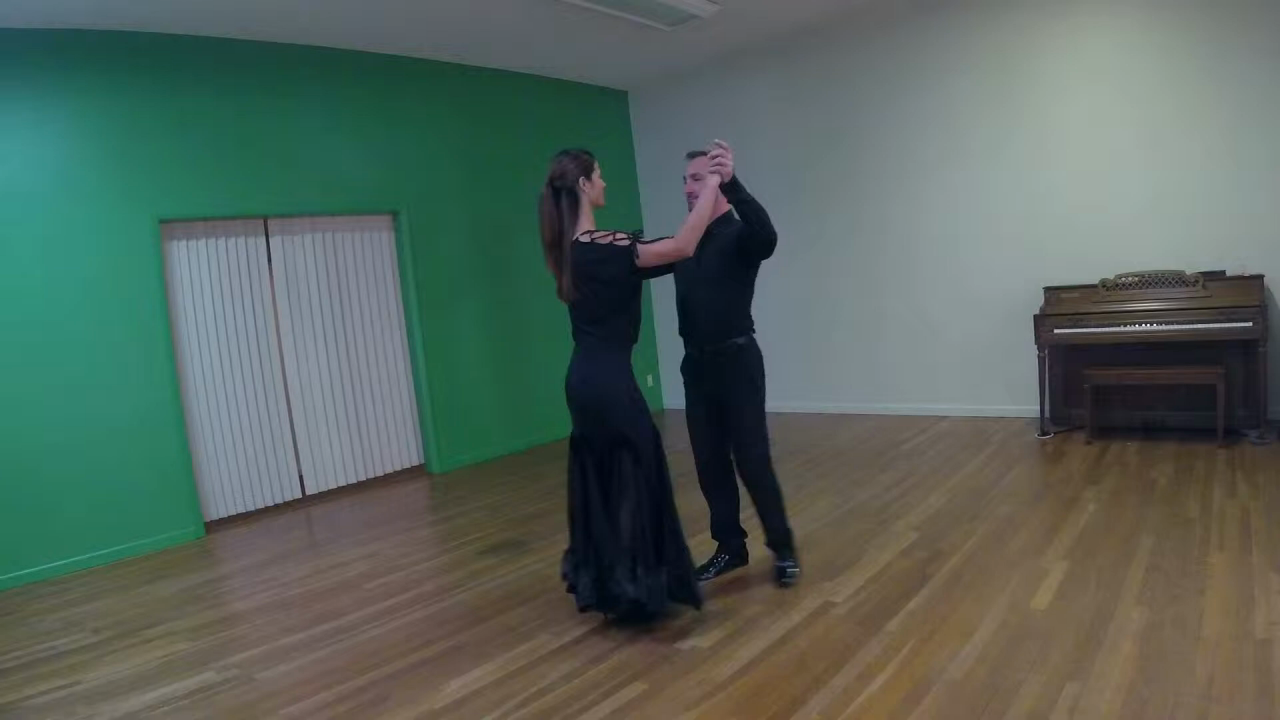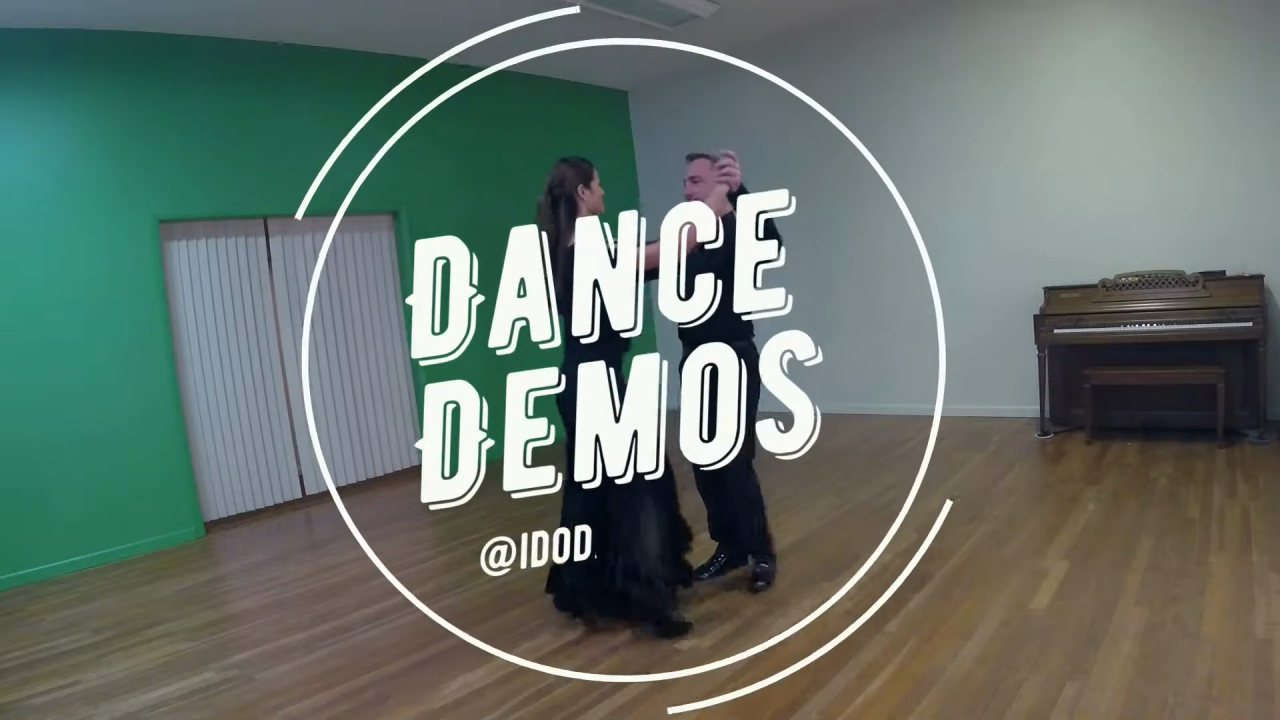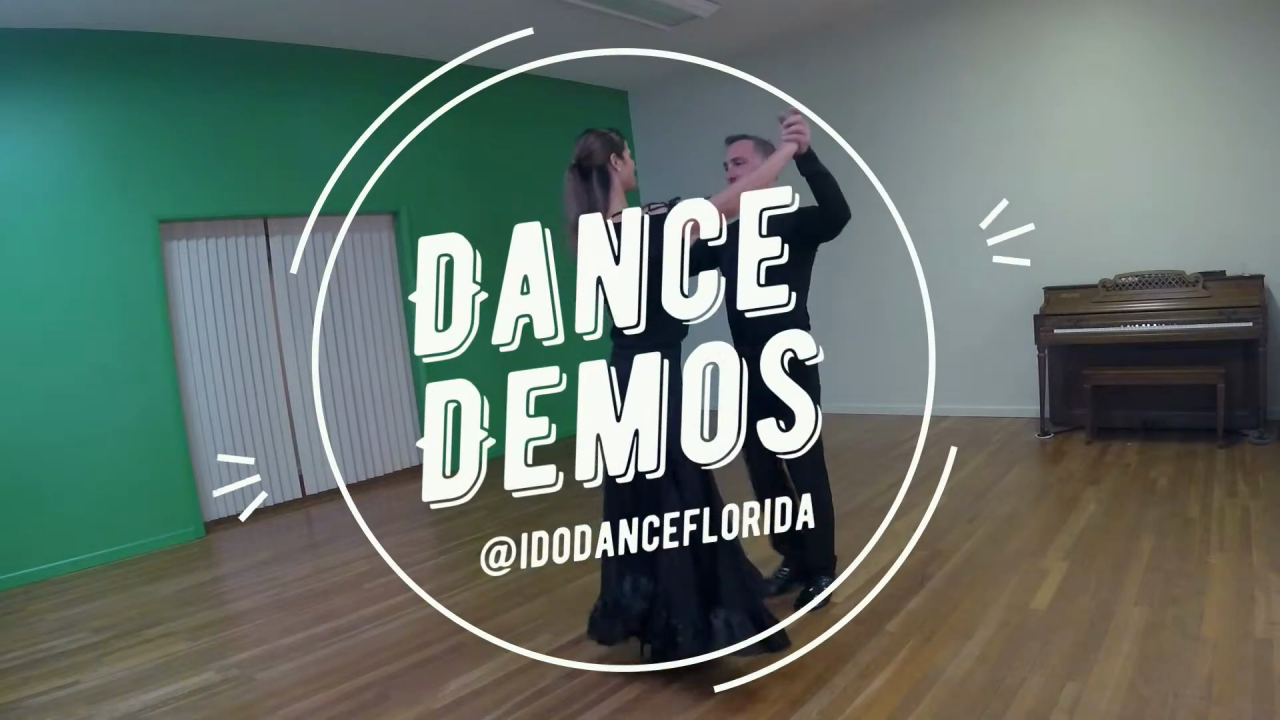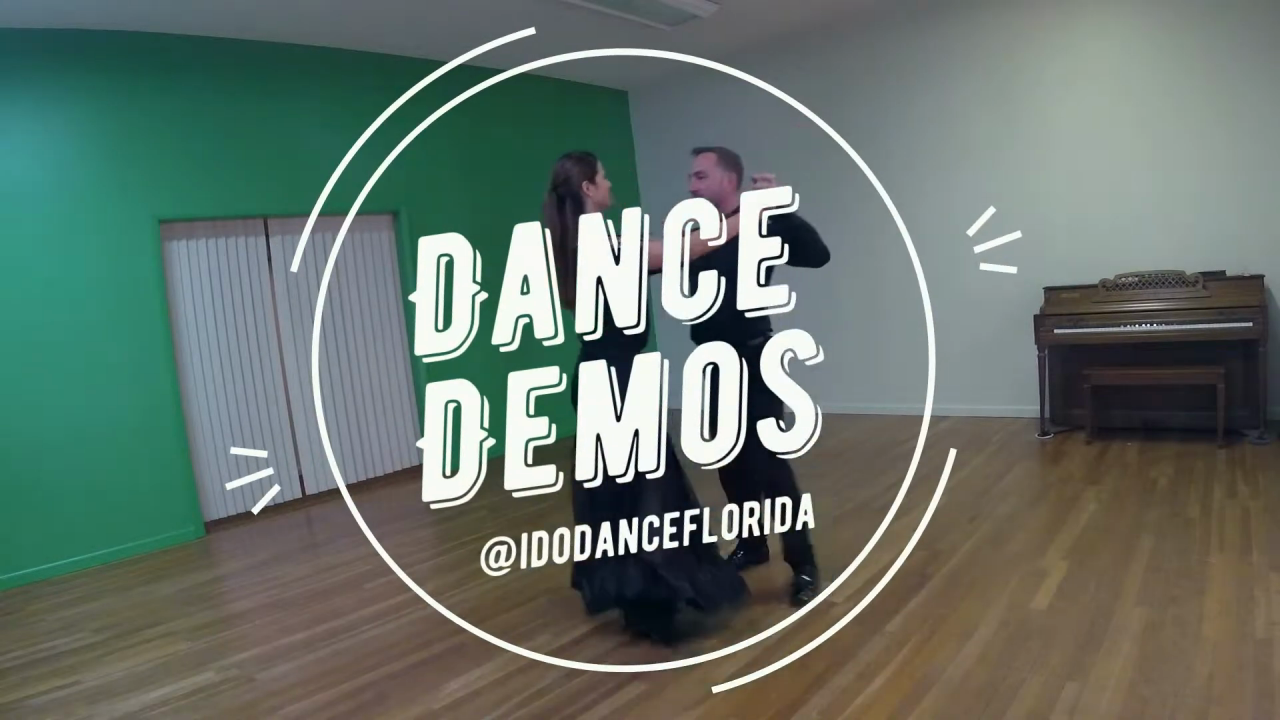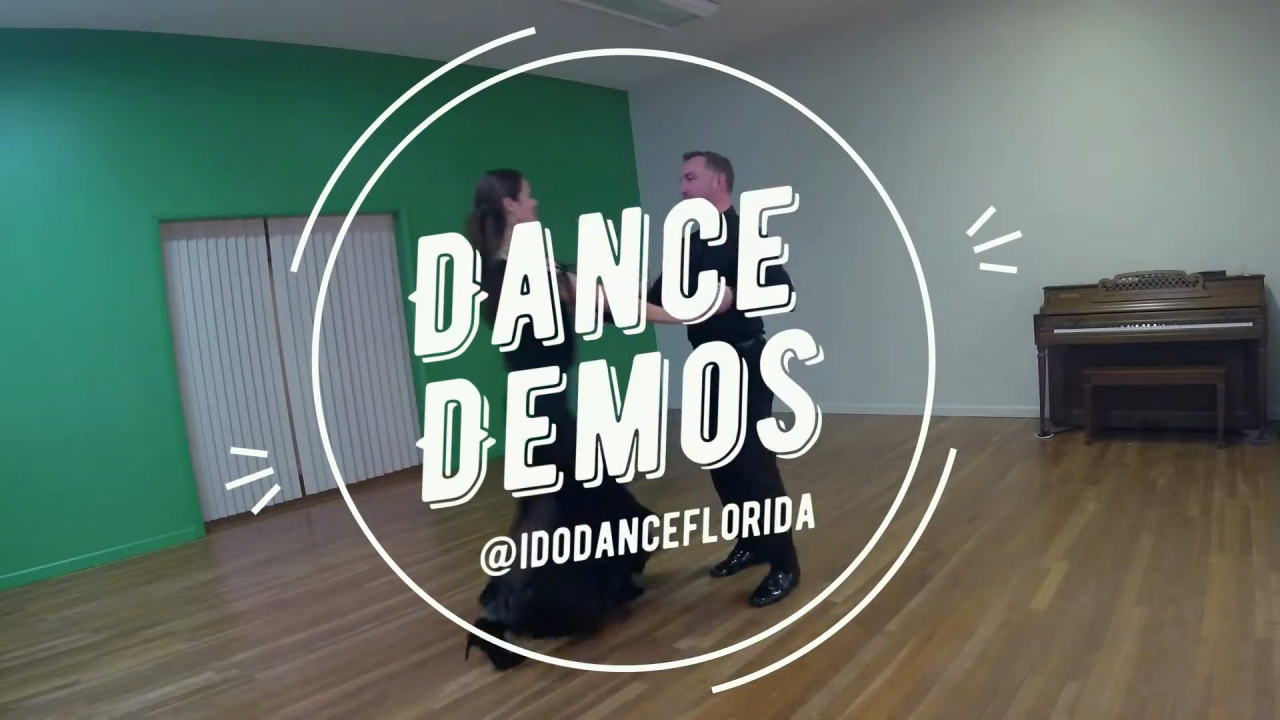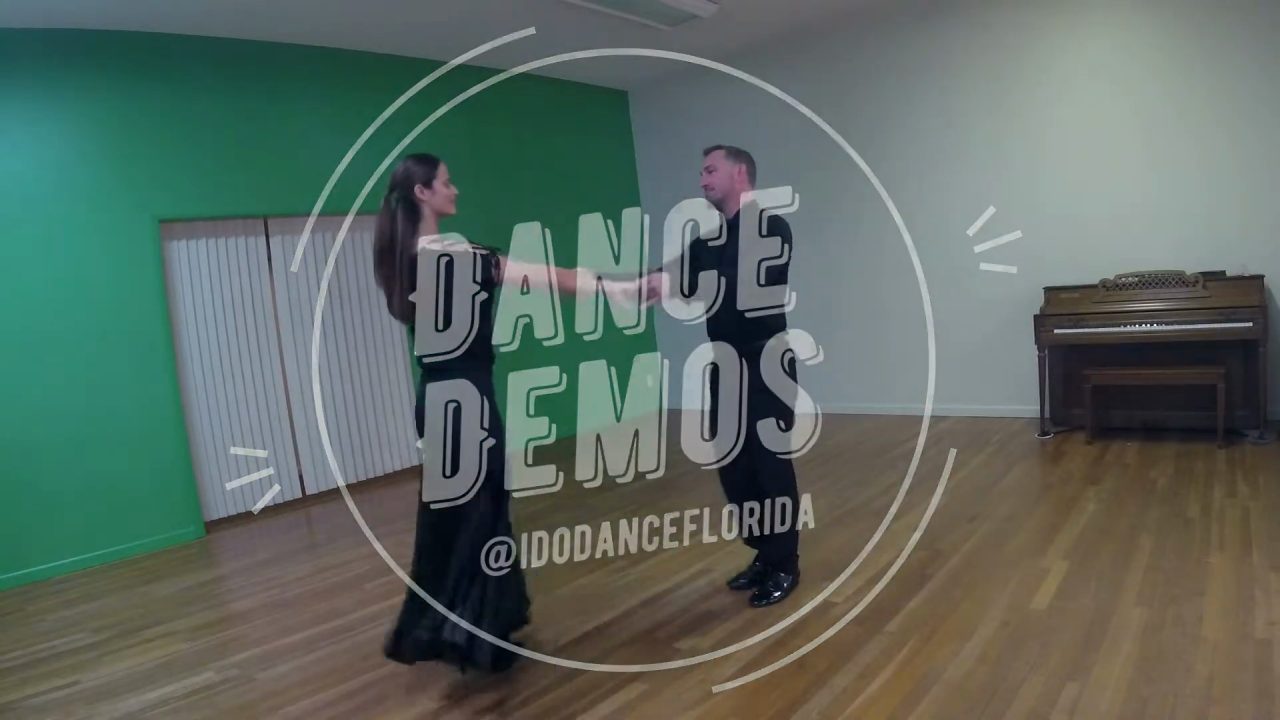
dt=0.7s
person 1, frame 1
left shoulder: (569, 247)
right shoulder: (604, 247)
left elbow: (643, 256)
right elbow: (683, 245)
right wrist: (711, 185)
left hip: (583, 376)
right hip: (610, 376)
left knee: (596, 481)
right knee: (631, 482)
left ankle: (597, 583)
right ankle: (630, 591)
person 1, frame 2
left shoulder: (564, 253)
left elbow: (633, 264)
right elbow: (680, 244)
right wrist: (721, 194)
left hip: (575, 381)
left knee: (592, 487)
right knee: (641, 483)
left ankle: (588, 591)
right ankle: (647, 597)
person 1, frame 3
right shoulder: (646, 225)
right elbow: (738, 198)
right wrist: (788, 151)
left hip: (626, 377)
left knee: (641, 503)
right knee: (672, 504)
left ankle: (652, 620)
right ankle: (677, 635)
person 1, frame 4
left shoulder: (579, 250)
right elbow: (693, 248)
right hip: (617, 382)
left knee: (608, 485)
right knee: (649, 486)
left ankle: (619, 584)
right ankle: (650, 603)
person 1, frame 5
left shoulder: (499, 267)
left elbow: (576, 299)
left hip: (536, 400)
right hip: (542, 403)
left knee: (583, 492)
right knee: (548, 509)
left ankle: (600, 587)
right ankle: (496, 622)
person 1, frame 6
left shoulder: (404, 257)
right shoulder: (451, 255)
right elbow: (539, 277)
right wrist: (614, 287)
left knee: (451, 515)
right knee: (476, 517)
left ankle: (448, 628)
right ankle: (471, 637)
person 2, frame 1
left shoulder: (739, 235)
left elbow: (767, 236)
left wrist: (732, 184)
left hip: (736, 360)
right hip: (696, 363)
left knee: (752, 459)
right knee: (709, 463)
left ankle: (783, 547)
right ankle: (730, 545)
person 2, frame 2
left shoulder: (738, 237)
left elbow: (770, 238)
left wrist: (739, 190)
left hip: (733, 363)
left knee: (734, 462)
right knee: (705, 463)
left ankle: (762, 552)
right ankle: (729, 547)
person 2, frame 3
left shoulder: (795, 224)
right shoulder: (729, 237)
left elbow: (837, 214)
left wrist: (805, 155)
left hip: (790, 364)
right hip: (747, 367)
left knee: (805, 469)
right knee: (763, 470)
left ankle: (821, 570)
right ankle: (794, 559)
person 2, frame 4
left shoulder: (759, 231)
left elbow: (817, 254)
left wrist: (781, 210)
left hip: (753, 363)
left knee: (767, 461)
right knee: (730, 462)
left ankle: (803, 564)
right ankle: (752, 544)
person 2, frame 5
left shoulder: (746, 235)
right shoulder: (690, 244)
left elbow: (783, 293)
right elbow: (655, 299)
left wrist: (734, 293)
left hip: (745, 364)
left knee: (755, 462)
right knee: (720, 462)
left ankle: (784, 563)
right ankle: (751, 543)
person 2, frame 6
left shoulder: (771, 229)
right shoulder: (707, 241)
left elbow: (754, 284)
right elbow: (670, 280)
left wrist: (679, 283)
left hip: (765, 365)
left knee: (771, 467)
right knee: (732, 467)
left ankle: (785, 565)
right ankle: (765, 554)
